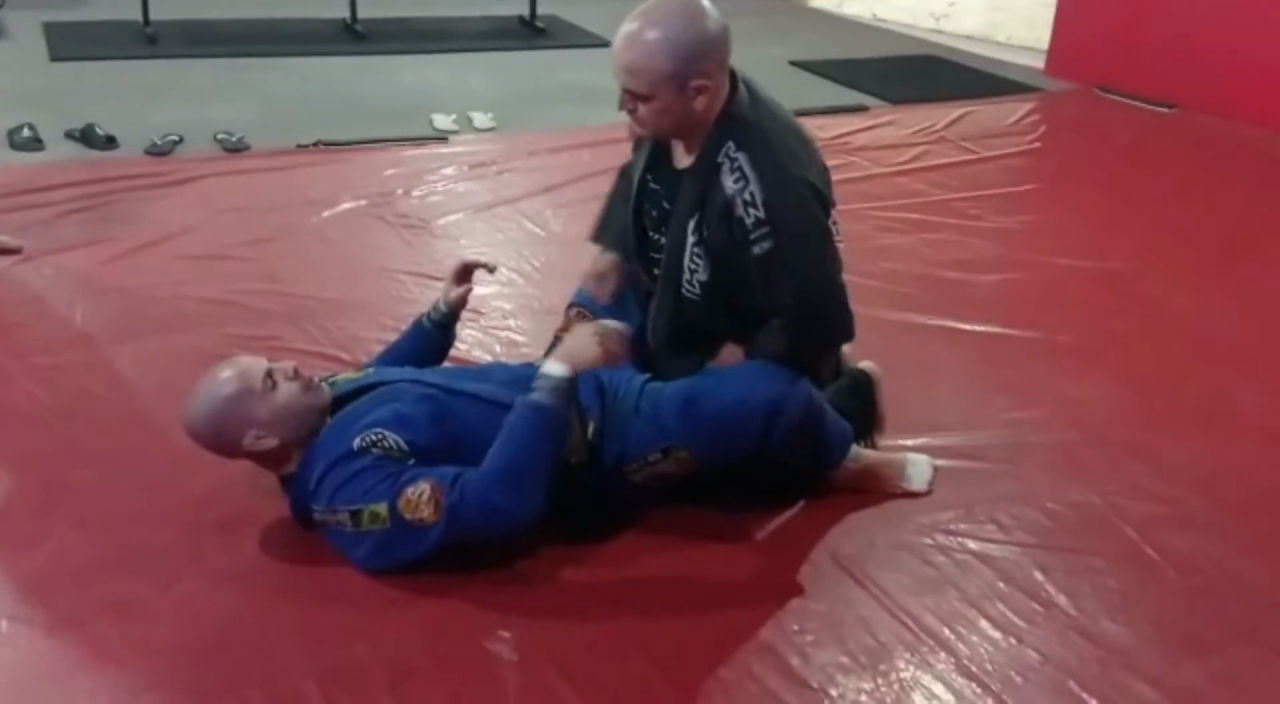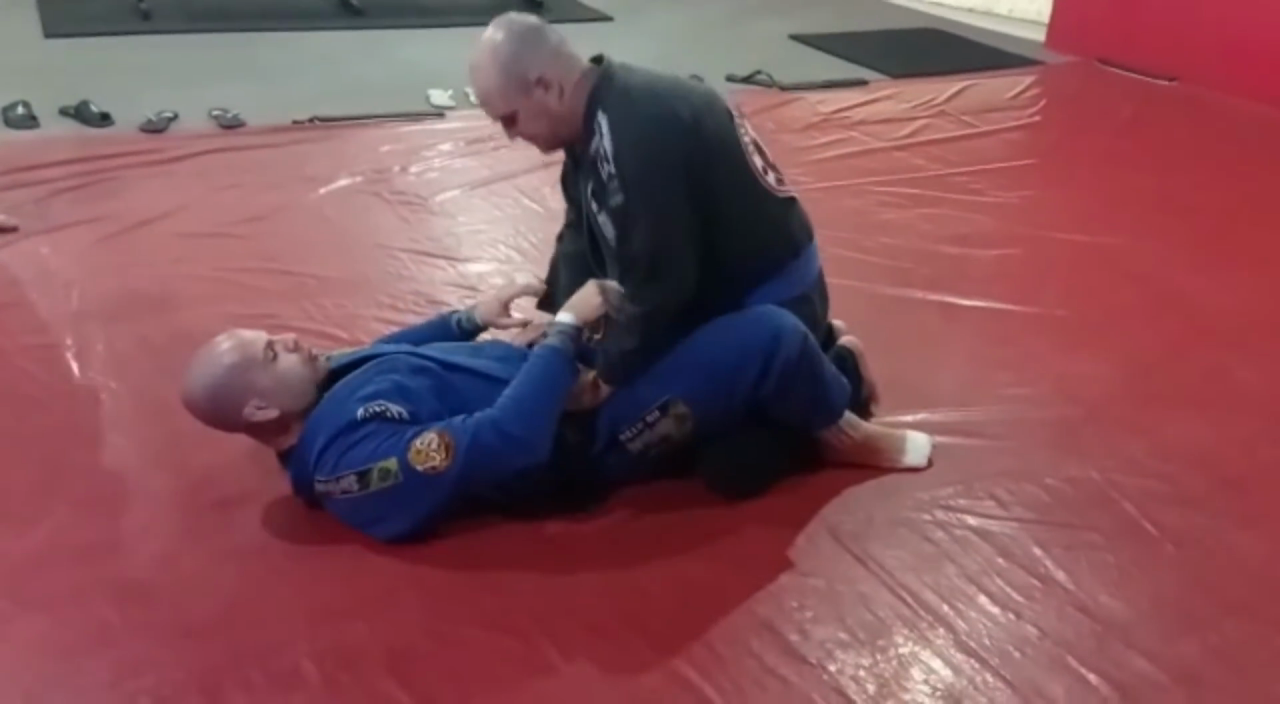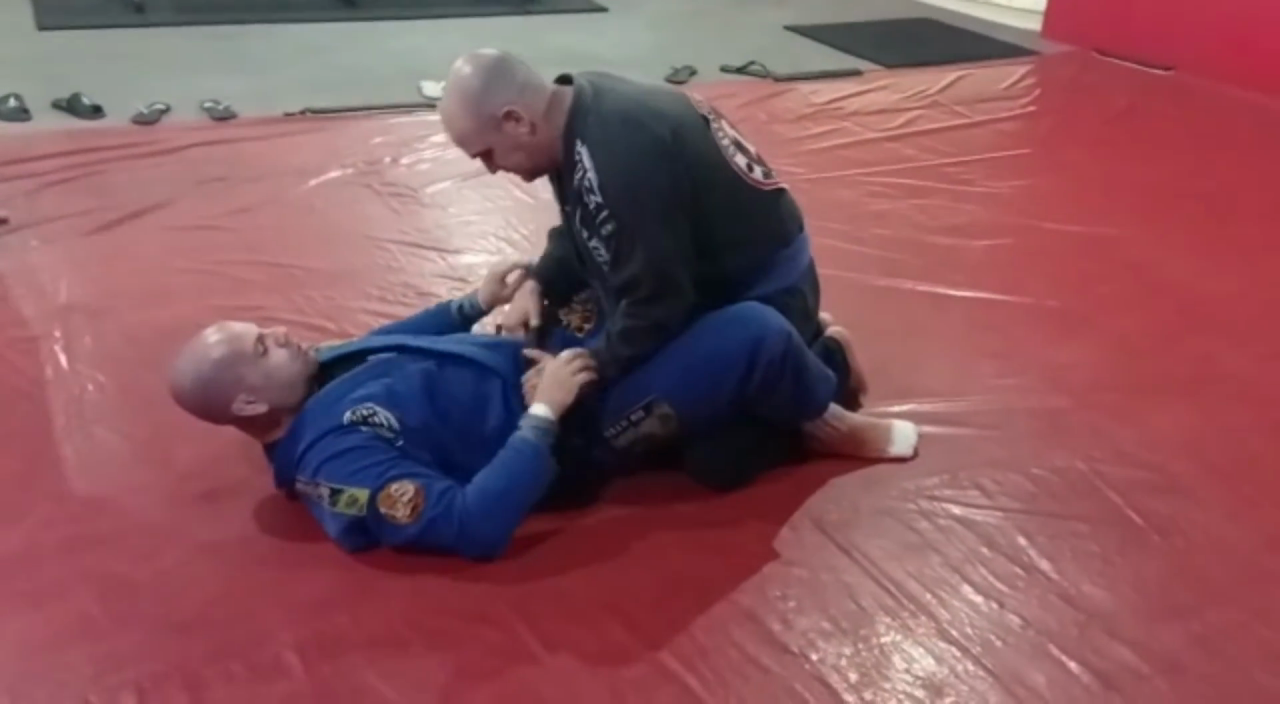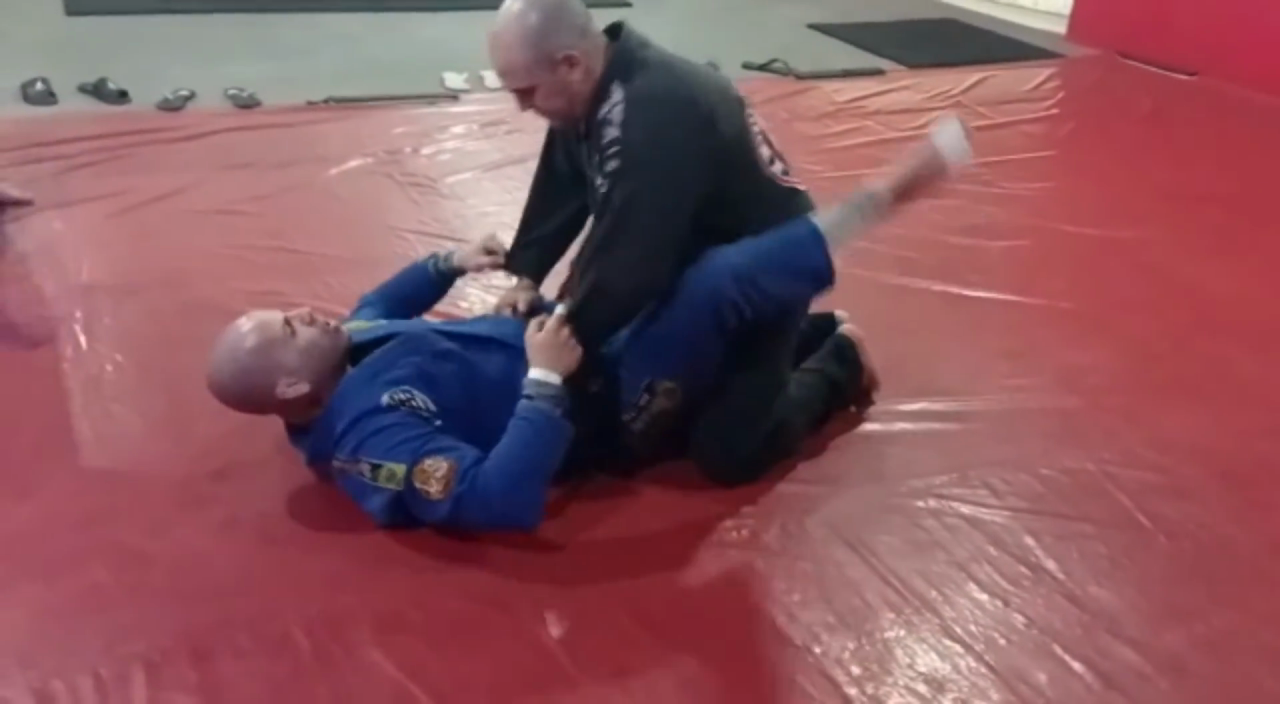
dt=1s
person 1, frame 1
left shoulder: (326, 410)
right shoulder: (352, 490)
right elbow: (500, 505)
left wrist: (443, 312)
right wrist: (560, 373)
left hip: (568, 389)
right hip: (595, 445)
right knee: (776, 391)
right ankle: (846, 466)
person 1, frame 2
left shoulder: (324, 392)
right shoulder: (354, 456)
left elbow: (393, 352)
right elbow: (511, 440)
left wrist: (471, 317)
right wrist: (570, 325)
left hip: (562, 378)
right hip: (590, 433)
right knee: (769, 334)
left ankle: (807, 365)
right ankle: (846, 436)
person 1, frame 3
left shoulder: (316, 380)
right shoulder: (338, 461)
left elbow: (391, 342)
right elbow: (475, 526)
left wrist: (473, 305)
right wrist: (543, 415)
left hip: (543, 359)
right hip: (574, 428)
right knee: (753, 334)
left ankle: (794, 358)
right ankle: (832, 428)
person 1, frame 4
left shoulder: (344, 353)
right shoulder: (375, 437)
left elbow: (371, 308)
right elbow: (503, 498)
left wrist: (447, 263)
right wrist: (541, 379)
left hip: (545, 343)
right hip: (606, 413)
right knee: (717, 280)
right ankle: (885, 192)
person 2, frame 1
left shoulder: (772, 180)
right shoulder: (665, 117)
left elbow: (818, 319)
left wrist: (748, 359)
right wrist: (611, 244)
left hip: (741, 359)
person 2, frame 2
left shoulder: (635, 135)
right shoulder: (601, 106)
left elbow: (656, 282)
right elbow: (582, 231)
left wrist: (609, 375)
right wrist: (552, 319)
left hip: (766, 294)
right hip: (711, 281)
left knee: (734, 462)
person 2, frame 3
left shoulder: (620, 157)
right shoulder: (586, 106)
left elbow: (655, 302)
right elbow: (582, 228)
right wrist: (540, 286)
left hip: (762, 283)
right hip: (705, 268)
left knee: (717, 459)
left ankle: (825, 368)
right ankle: (798, 343)
person 2, frame 4
left shoulder: (651, 116)
right shoulder: (601, 81)
left elbow: (630, 262)
right elbow: (563, 206)
left wrist: (569, 334)
right wrist: (527, 277)
right hip: (689, 249)
left knee: (727, 451)
left ankle: (830, 370)
